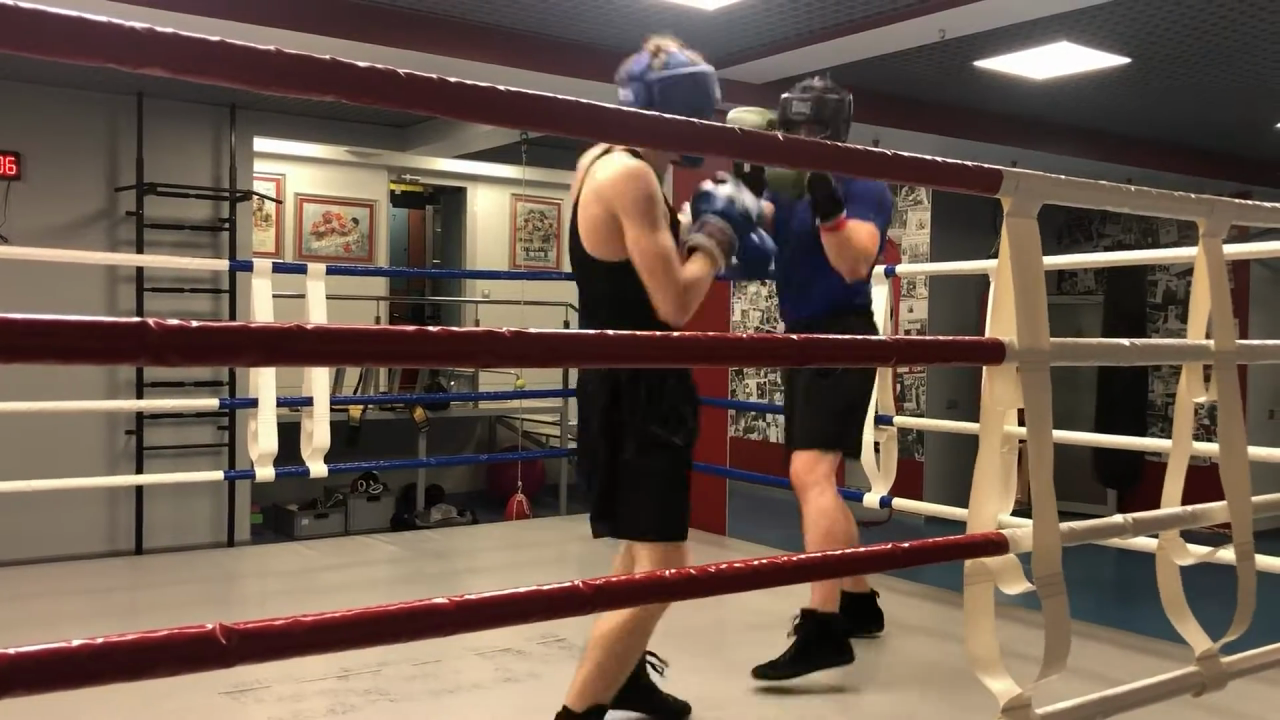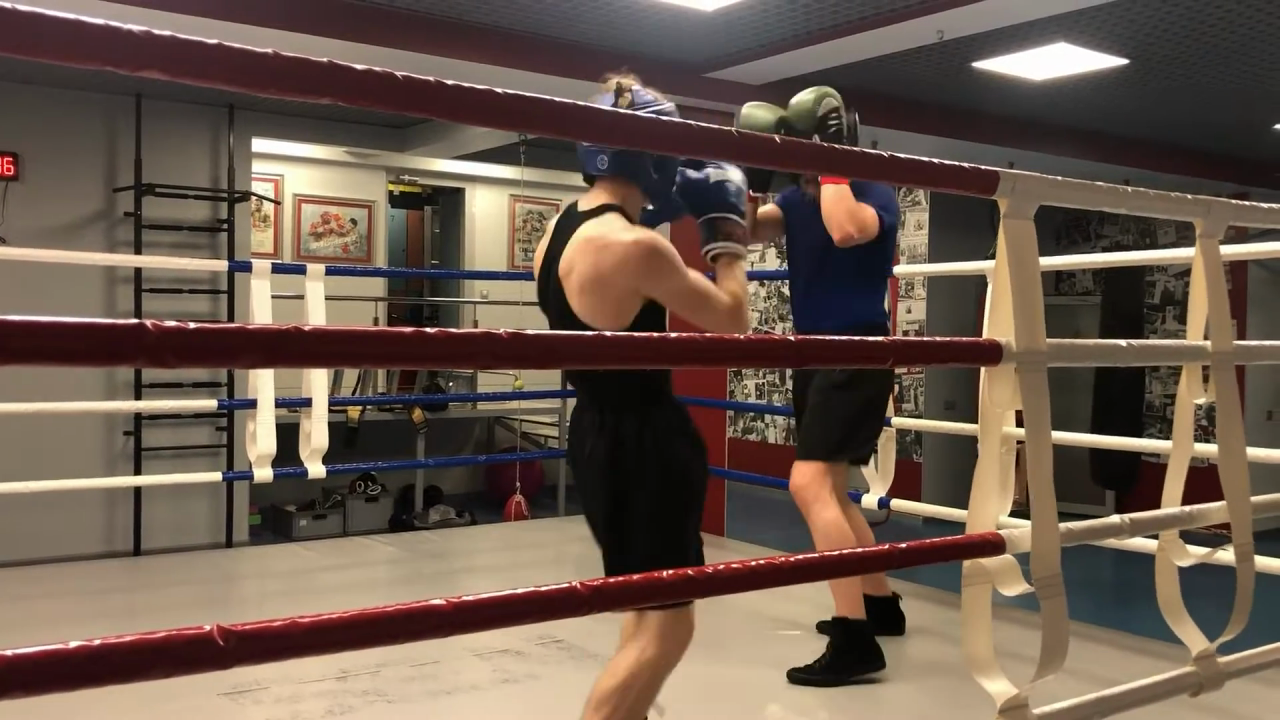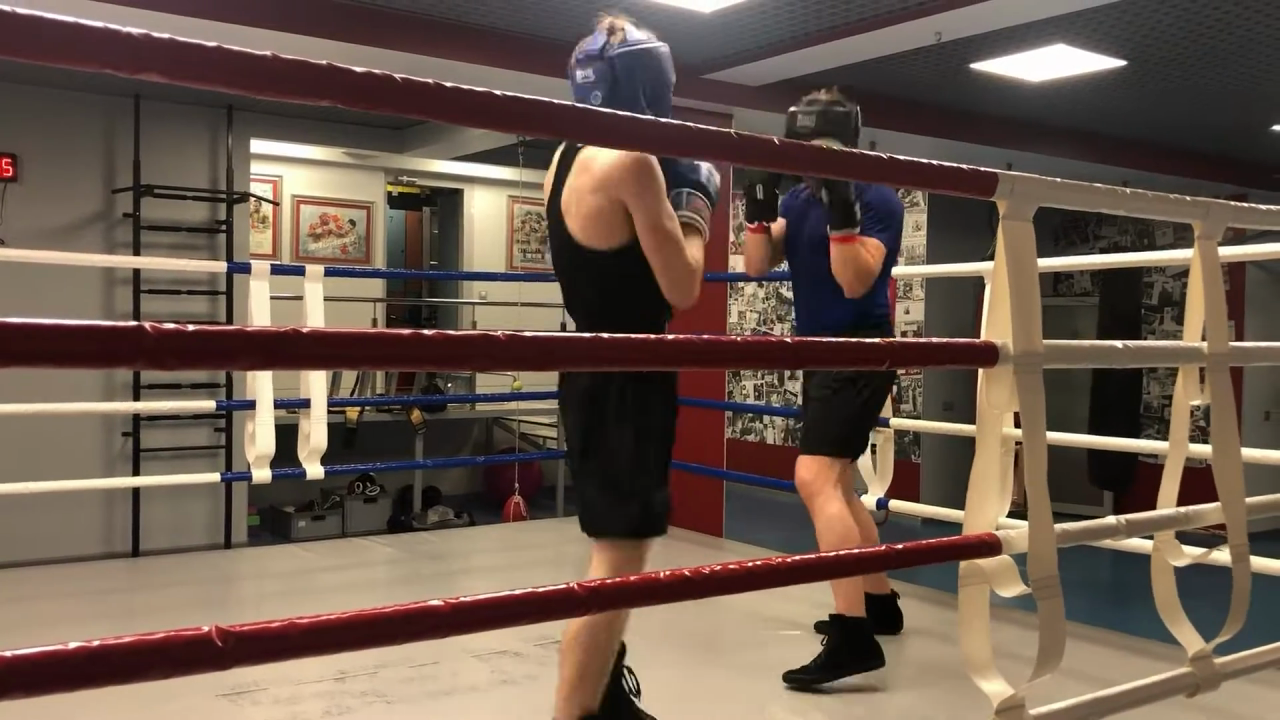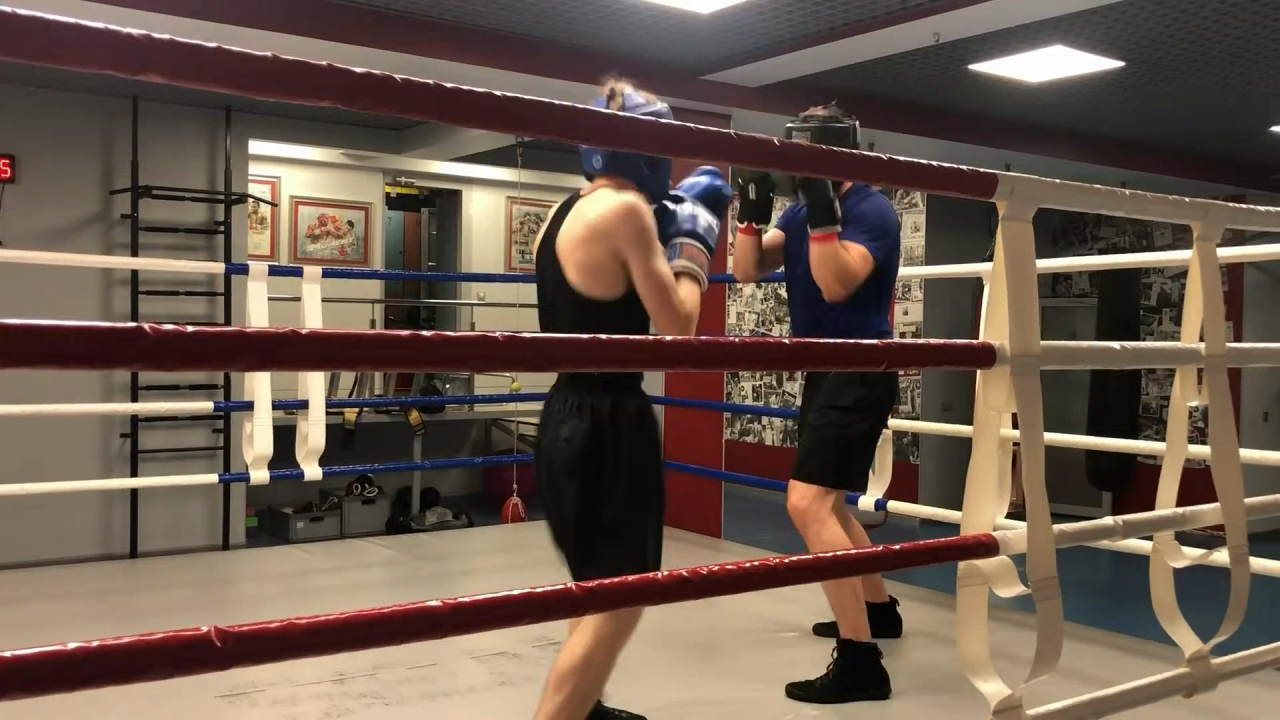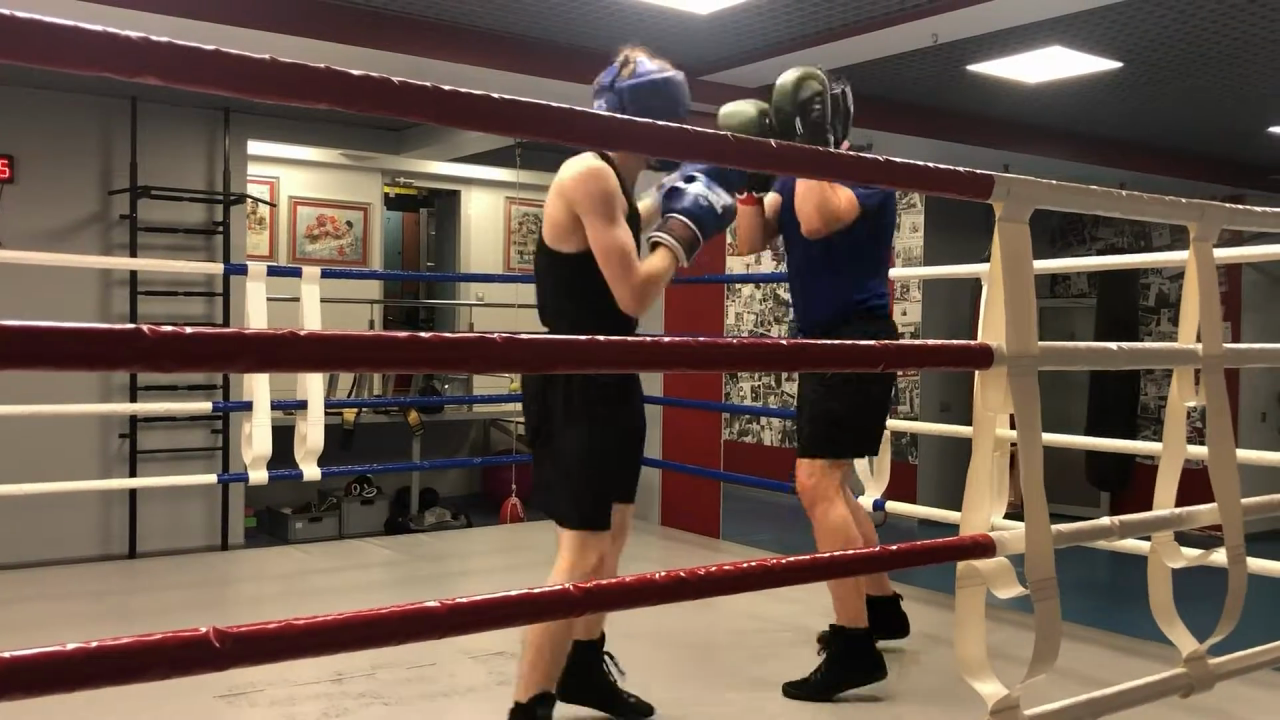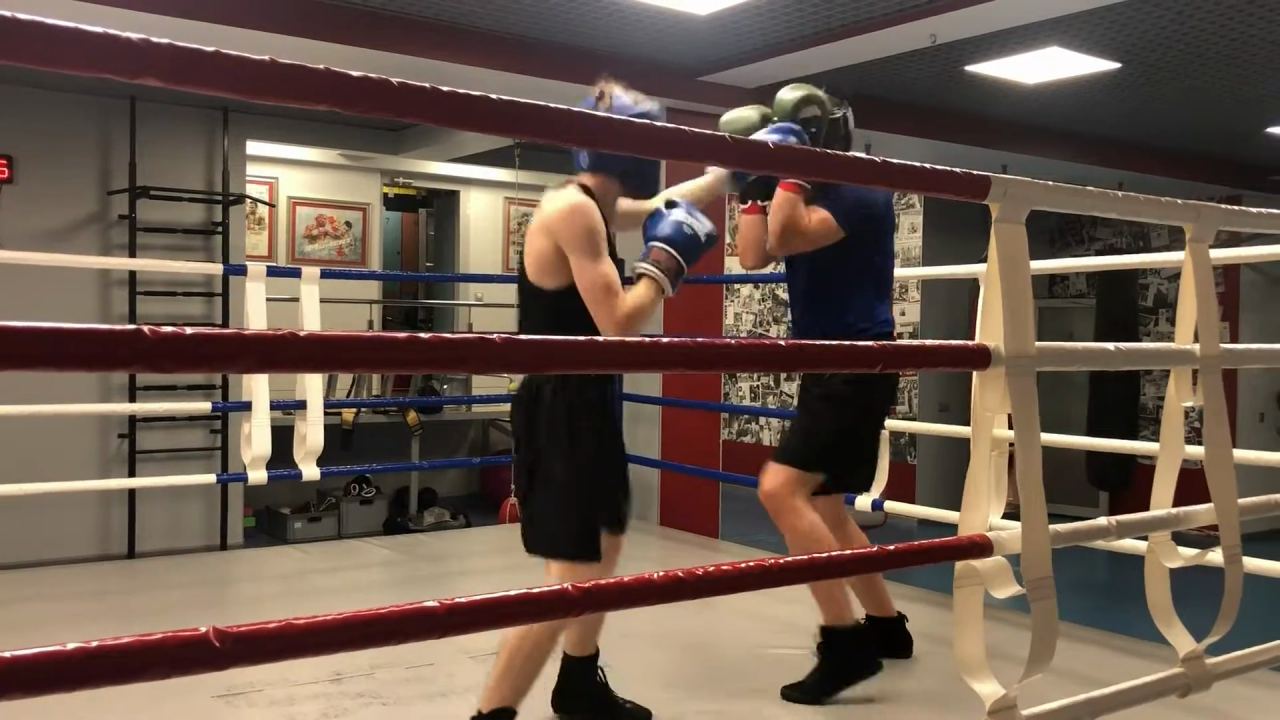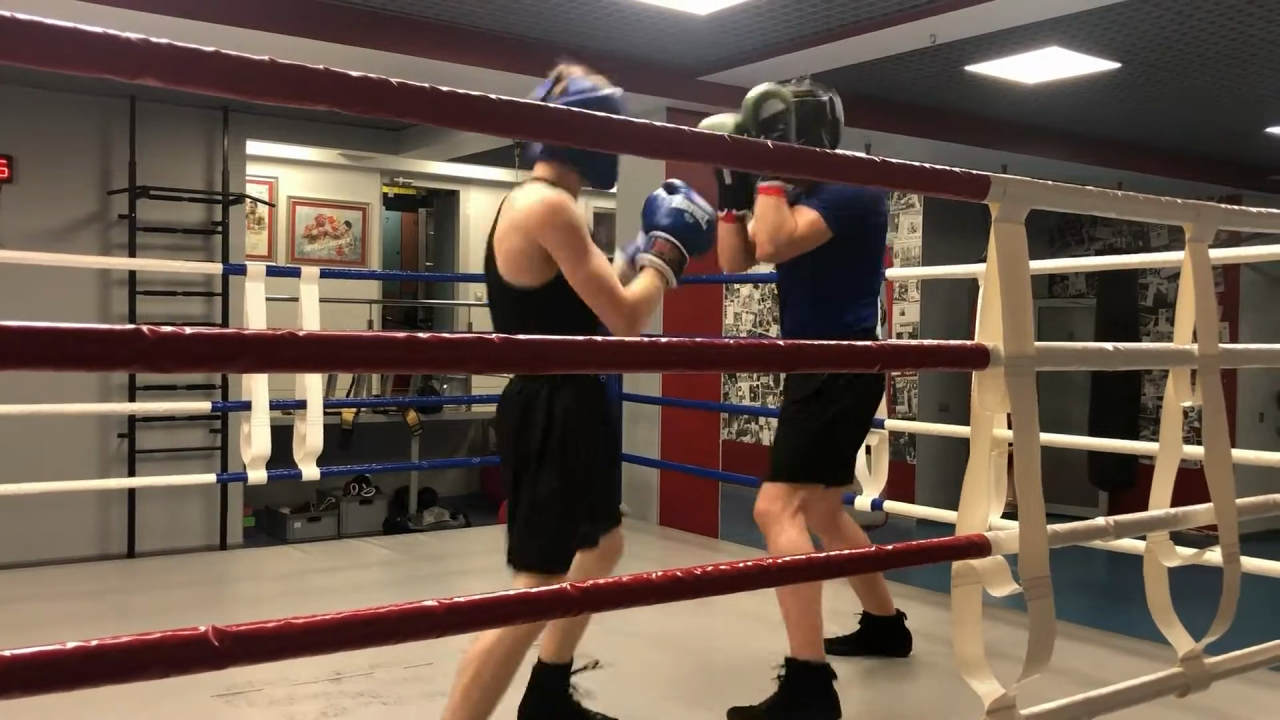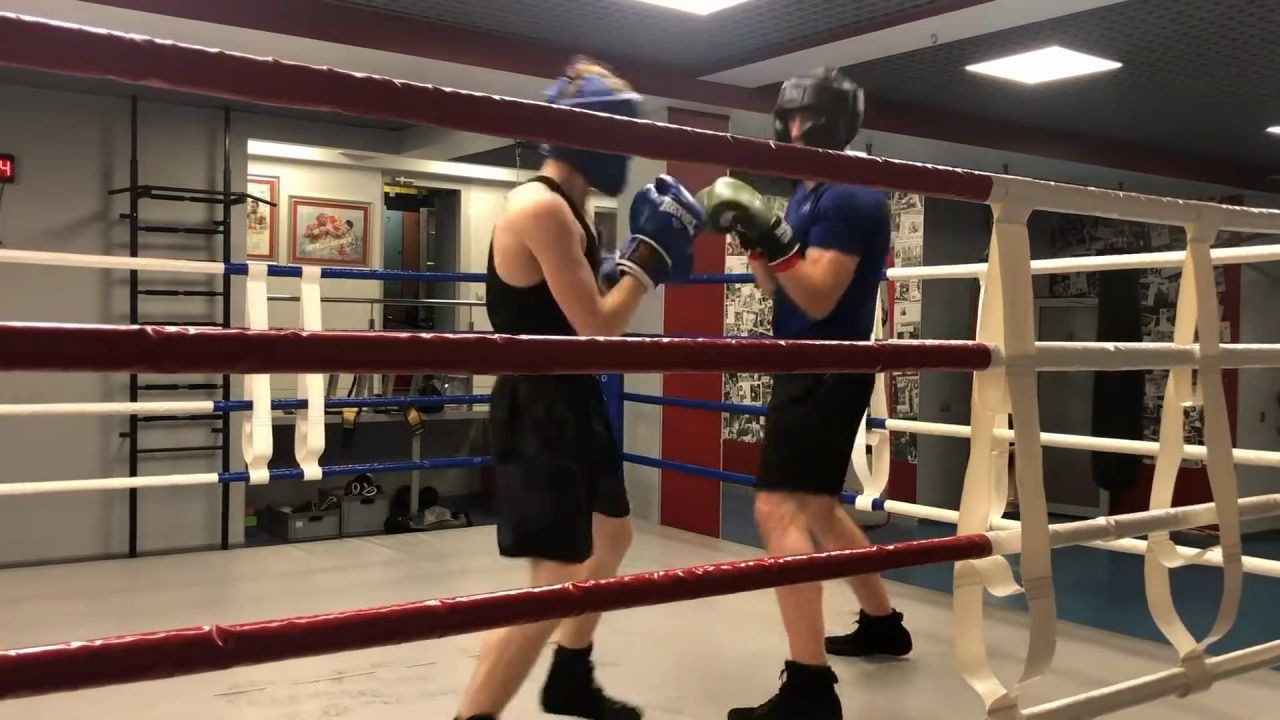
dt=0.2s
person 1, frame 1
left shoulder: (599, 162)
right shoulder: (631, 176)
right elbow: (674, 306)
left wrist: (711, 230)
right wrist: (717, 234)
left hip: (620, 383)
right hip: (638, 389)
left knee: (649, 549)
right knee: (659, 568)
person 1, frame 2
left shoulder: (562, 228)
right shoulder: (636, 246)
right elbow: (728, 323)
left wrist: (670, 207)
right wrist: (724, 227)
left hip: (605, 436)
right hip: (639, 445)
left knee: (655, 612)
right knee: (666, 625)
person 1, frame 3
left shoulder: (567, 159)
right shoulder: (630, 163)
right elbow: (682, 288)
left wrist: (669, 189)
right wrist: (695, 205)
left hip: (593, 374)
right hip: (624, 382)
left knee: (620, 547)
right knee: (619, 565)
person 1, frame 4
left shoulder: (568, 208)
right shoulder: (623, 213)
right elbow: (676, 325)
left wrist: (686, 208)
right wrist: (693, 252)
left hip: (576, 416)
right hip: (604, 420)
left knee: (613, 577)
right knee: (616, 601)
person 1, frame 5
left shoulder: (613, 173)
right shoulder: (590, 176)
left elbow: (669, 188)
right elbow: (633, 293)
right wrist: (686, 230)
left hip: (602, 379)
right hip: (575, 383)
left knee: (610, 526)
right knee: (586, 550)
person 1, frame 6
left shoulder: (594, 208)
right shoulder: (574, 210)
left elbow: (660, 205)
right elbow: (619, 323)
right wrist: (670, 257)
left hip: (582, 404)
right hip: (562, 408)
left knee: (603, 545)
right knee: (571, 575)
person 1, frame 7
left shoulder: (537, 202)
right shoulder: (548, 208)
right elbow: (626, 317)
left wrist: (640, 253)
right wrist: (670, 247)
left hip: (565, 408)
right hip: (552, 413)
left knee: (599, 546)
right knee: (537, 593)
person 1, frame 8
left shoulder: (562, 199)
right shoulder: (543, 210)
left elbow: (591, 281)
right elbow: (597, 326)
left wrist: (659, 246)
right wrist: (652, 253)
left hip: (570, 400)
right hip: (539, 407)
left knee: (610, 534)
right knee: (552, 581)
person 2, frame 1
left shoulder: (866, 190)
right shoulder: (785, 186)
left elbow: (855, 267)
left wrist: (820, 192)
left hip: (842, 340)
right hip: (804, 343)
left knee: (811, 474)
right knee: (818, 480)
left ankle: (824, 631)
right ankle: (857, 601)
person 2, frame 2
left shoulder: (873, 194)
right shoulder: (796, 195)
left elbow: (844, 232)
right elbow: (742, 233)
left wrist: (831, 165)
right wrist: (753, 176)
left hip: (855, 359)
right hip: (814, 362)
left knee: (809, 484)
right knee: (829, 492)
left ankle: (855, 640)
right ankle: (880, 604)
person 2, frame 3
left shoulder: (877, 200)
right shoulder: (801, 197)
left elbow: (856, 285)
right elbow: (757, 265)
left wrist: (842, 209)
right wrist: (758, 203)
left knee: (815, 480)
right knee: (834, 485)
left ankle: (853, 639)
right ankle: (878, 602)
person 2, frame 4
left shoulder: (873, 213)
right shoulder: (799, 213)
left elbow: (835, 286)
right elbow: (748, 272)
left wrist: (820, 208)
right wrist: (753, 206)
left hip: (858, 374)
right hip: (827, 373)
left knee: (808, 505)
right knee: (828, 502)
left ankle: (860, 661)
right ankle: (878, 609)
person 2, frame 5
left shoulder: (870, 174)
right shoulder: (799, 175)
left elbow: (816, 221)
right elbow: (749, 242)
left wrist: (808, 144)
right wrist: (751, 172)
left hip: (860, 341)
right hip: (824, 344)
left knee: (818, 484)
right knee: (831, 484)
left ankle: (857, 650)
right ankle: (882, 607)
person 2, frame 6
left shoulder: (861, 195)
right shoulder: (809, 193)
left elbow: (787, 241)
right elbow: (754, 255)
right wrist: (754, 184)
left hip: (858, 368)
right hip: (832, 370)
left knee: (782, 489)
right knee: (826, 508)
left ankle: (843, 644)
right ankle: (885, 626)
person 2, frame 7
left shoulder: (851, 191)
right shoulder: (799, 191)
left elbow: (776, 244)
right elbow: (733, 263)
left wrist: (769, 178)
right wrist: (731, 190)
left hip: (840, 371)
right hip: (823, 371)
left knee: (779, 508)
right knee: (821, 509)
right ankle: (885, 622)
person 2, frame 8
left shoulder: (853, 194)
right shoulder: (810, 190)
left elbow: (819, 301)
right elbow: (771, 278)
left wrist: (771, 237)
right wrist: (748, 232)
left hip: (824, 366)
right hip: (808, 364)
left knee: (777, 512)
right knee: (817, 508)
right ankle: (882, 623)
